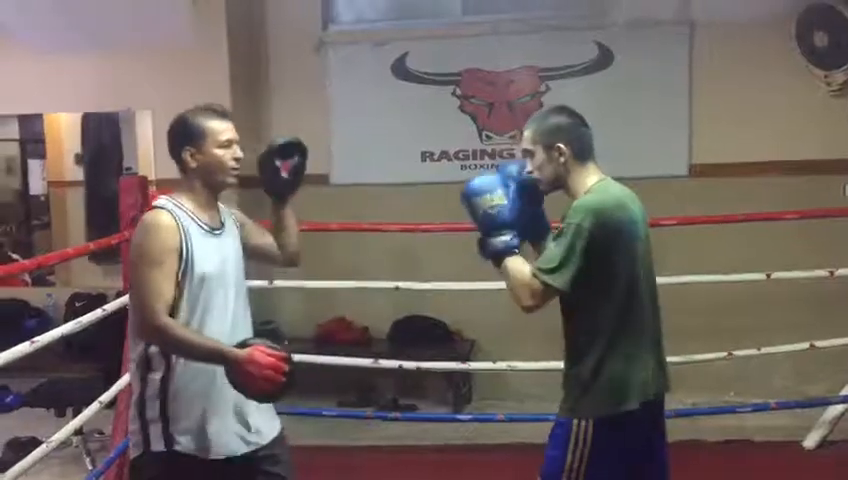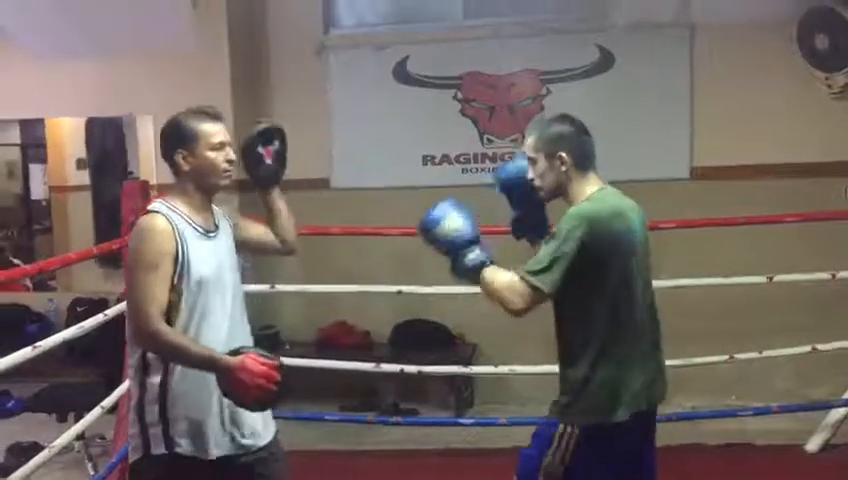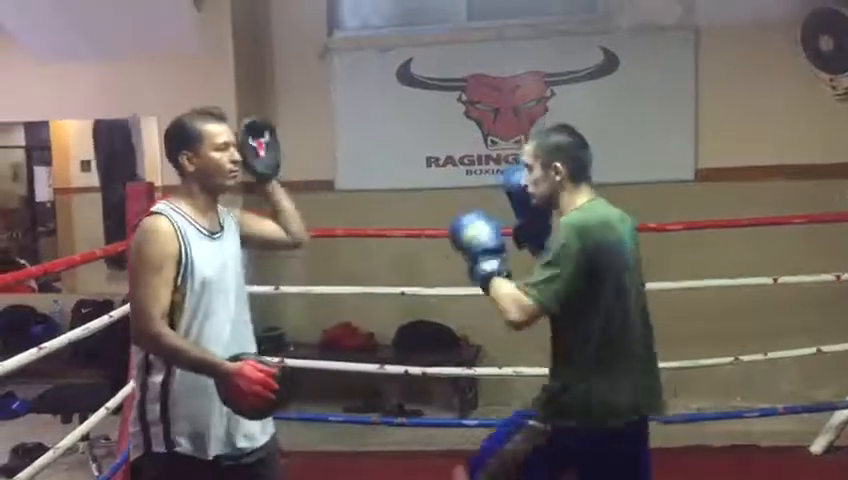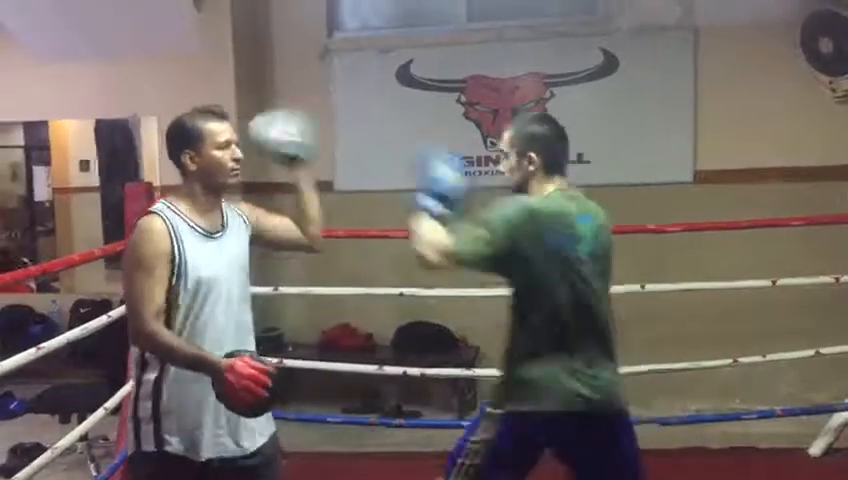
dt=0.1s
person 1, frame 1
left shoulder: (230, 220)
right shoulder: (162, 225)
left elbow: (288, 253)
right elbow: (154, 324)
left wrist: (282, 197)
right wrist: (235, 357)
right hip: (175, 425)
person 1, frame 2
left shoulder: (224, 221)
right shoulder: (157, 229)
left elbow: (285, 242)
right elbow: (148, 329)
left wrist: (269, 186)
right wrist: (228, 365)
right hip: (173, 428)
person 1, frame 3
left shoulder: (231, 220)
right shoulder: (160, 230)
left elbow: (294, 235)
right elbow: (149, 332)
left wrist: (268, 180)
right wrist: (225, 370)
right hip: (177, 428)
person 1, frame 4
left shoulder: (240, 217)
right shoulder: (157, 230)
left elbow: (310, 237)
right elbow: (144, 329)
left wrist: (300, 174)
right wrist: (220, 366)
right hip: (174, 429)
person 2, frame 1
left shoulder: (590, 211)
right shoulder: (622, 200)
left elbow: (531, 294)
left wrist: (500, 236)
right wrist: (533, 227)
left hip: (606, 391)
right hip: (642, 384)
person 2, frame 2
left shoulder: (586, 219)
right shoulder: (620, 207)
left elbow: (519, 298)
left wrist: (469, 255)
right wrist: (532, 220)
left hip: (597, 397)
right hip: (634, 391)
person 2, frame 3
left shoulder: (577, 229)
right shoulder: (616, 221)
left elbow: (519, 312)
left wrist: (488, 264)
right wrist: (534, 234)
left hip: (577, 405)
right hip: (630, 401)
person 2, frame 4
left shoulder: (525, 214)
right shoulder: (595, 218)
left elbow: (432, 252)
left wrist: (430, 203)
left hip: (533, 396)
right hip: (600, 393)
